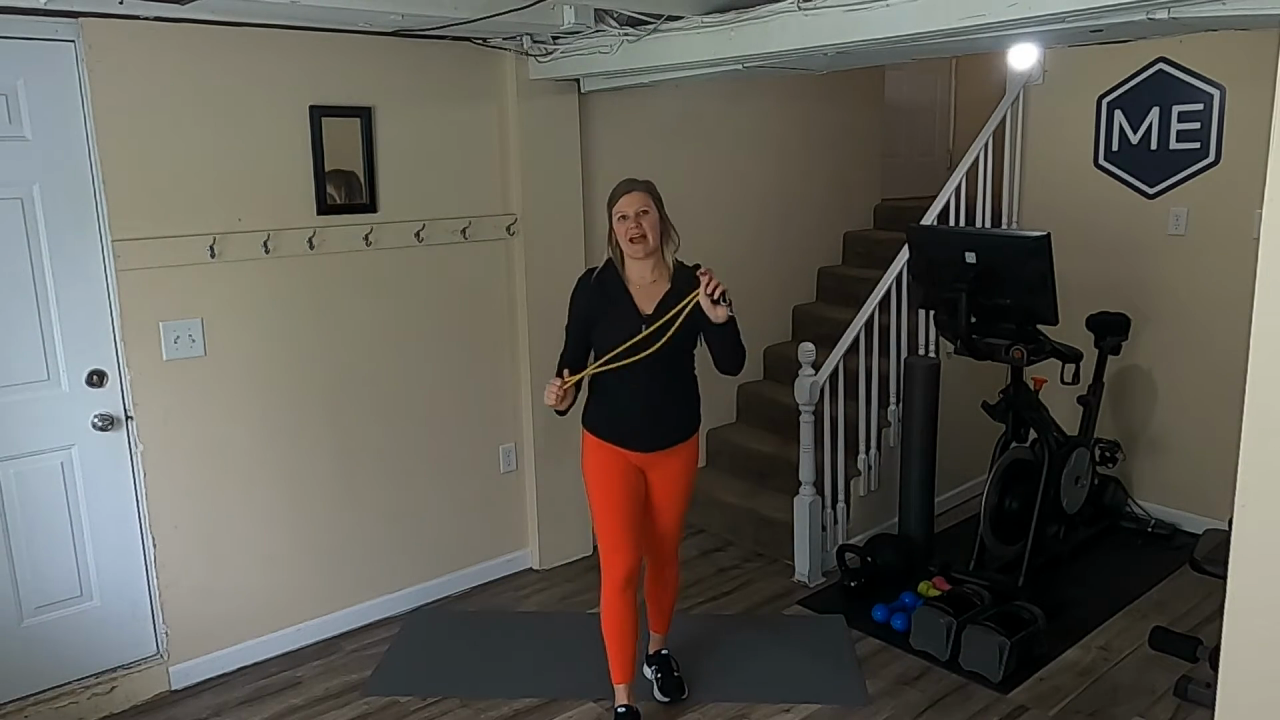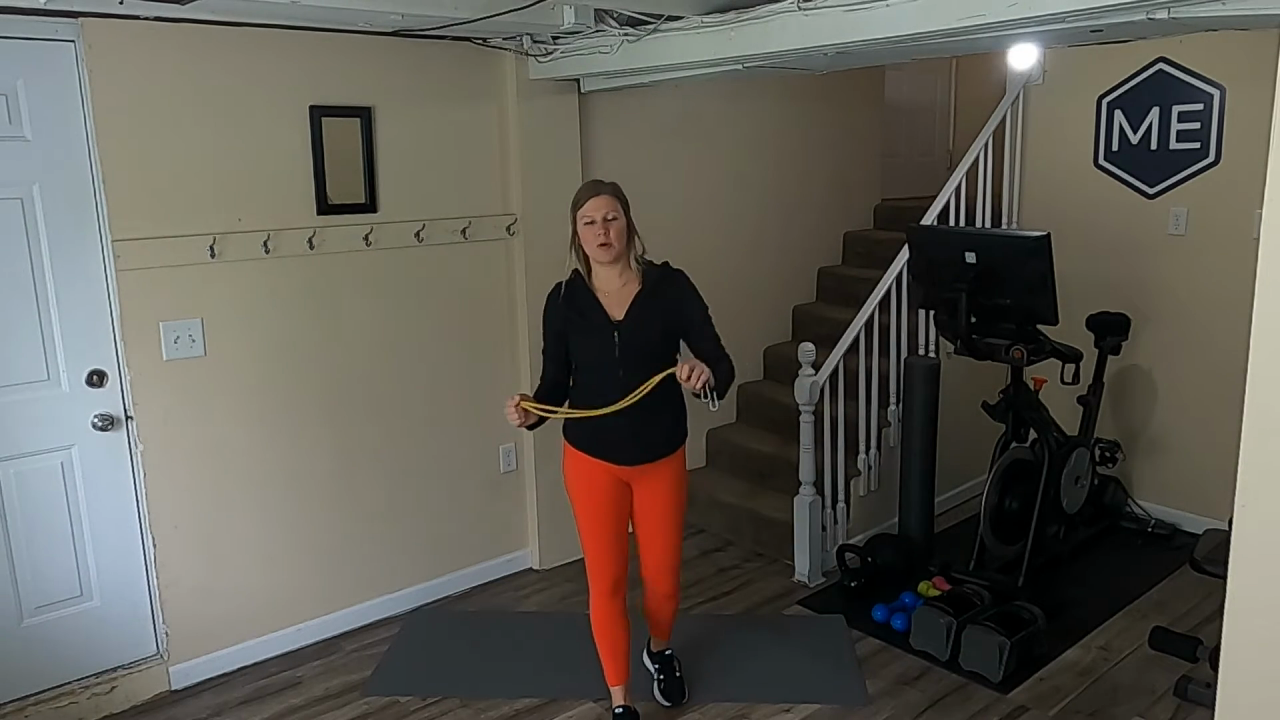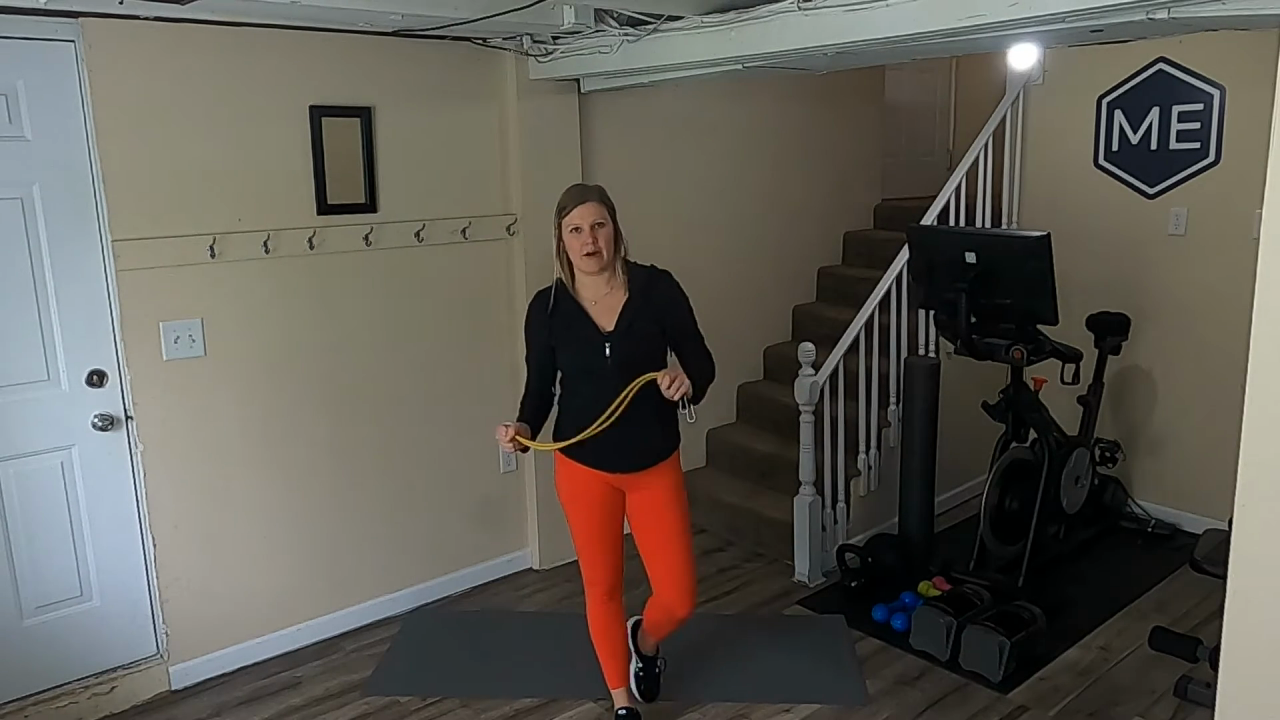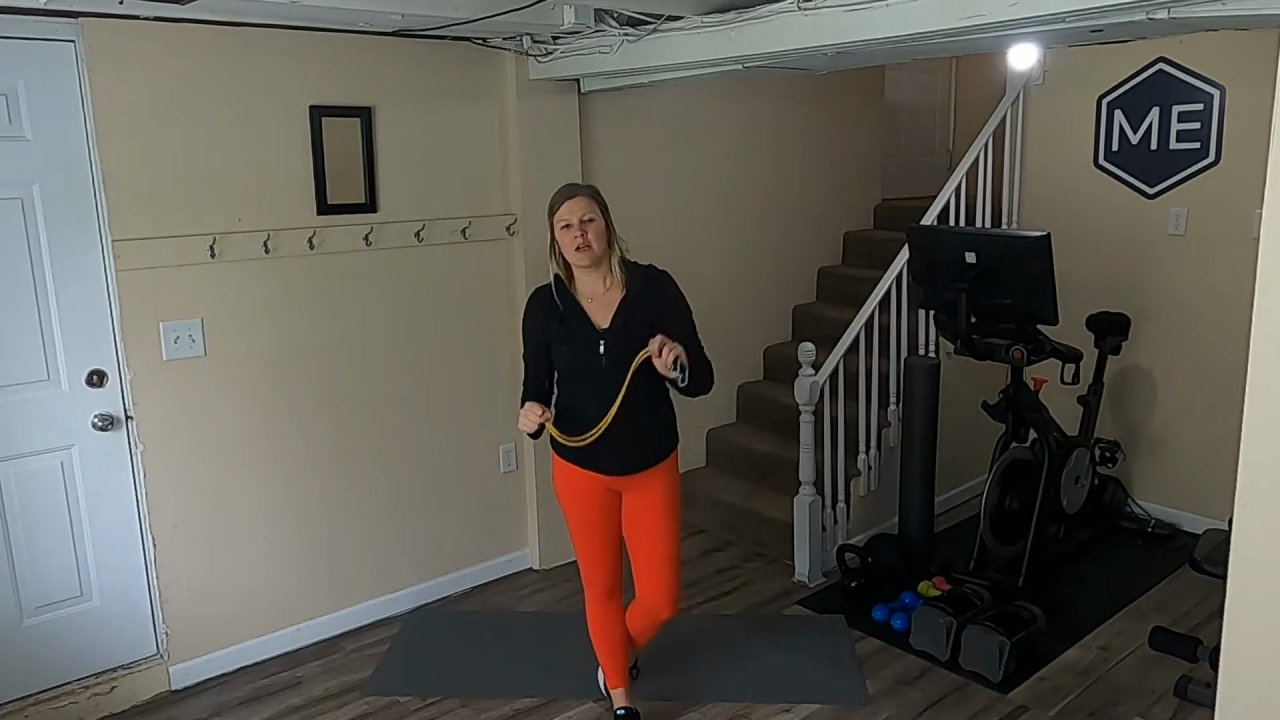
dt=0.4s
person 1, frame 1
left shoulder: (692, 284)
right shoulder: (593, 287)
left elbow: (731, 365)
right elbow: (573, 359)
left wrist: (720, 316)
right wrist: (562, 392)
left hip: (676, 446)
right hip: (609, 447)
left knee: (664, 557)
right knee: (620, 570)
left ankle: (658, 650)
person 1, frame 2
left shoulder: (670, 286)
right shoulder: (564, 299)
left elbow: (721, 365)
right elbow: (557, 382)
left wrist: (706, 374)
right wrist: (531, 410)
left hip: (661, 458)
right hip: (591, 460)
left knee: (660, 578)
right knee: (605, 581)
left ankle: (659, 649)
person 1, frame 3
left shoulder: (658, 289)
right shoulder: (547, 307)
left elbow: (702, 363)
right elbow: (540, 386)
left wrist: (687, 383)
right wrist: (523, 427)
left hip: (655, 464)
right hip: (583, 466)
left knee: (678, 597)
right knee: (603, 588)
left ankle: (643, 643)
person 1, frame 4
left shoulder: (654, 288)
right shoulder: (543, 305)
left elbow: (703, 384)
right elbow: (537, 388)
left wrist: (677, 368)
right wrist: (531, 418)
left hip: (652, 466)
right hip: (581, 469)
left knee: (660, 601)
right knee: (602, 589)
left ankle: (618, 653)
